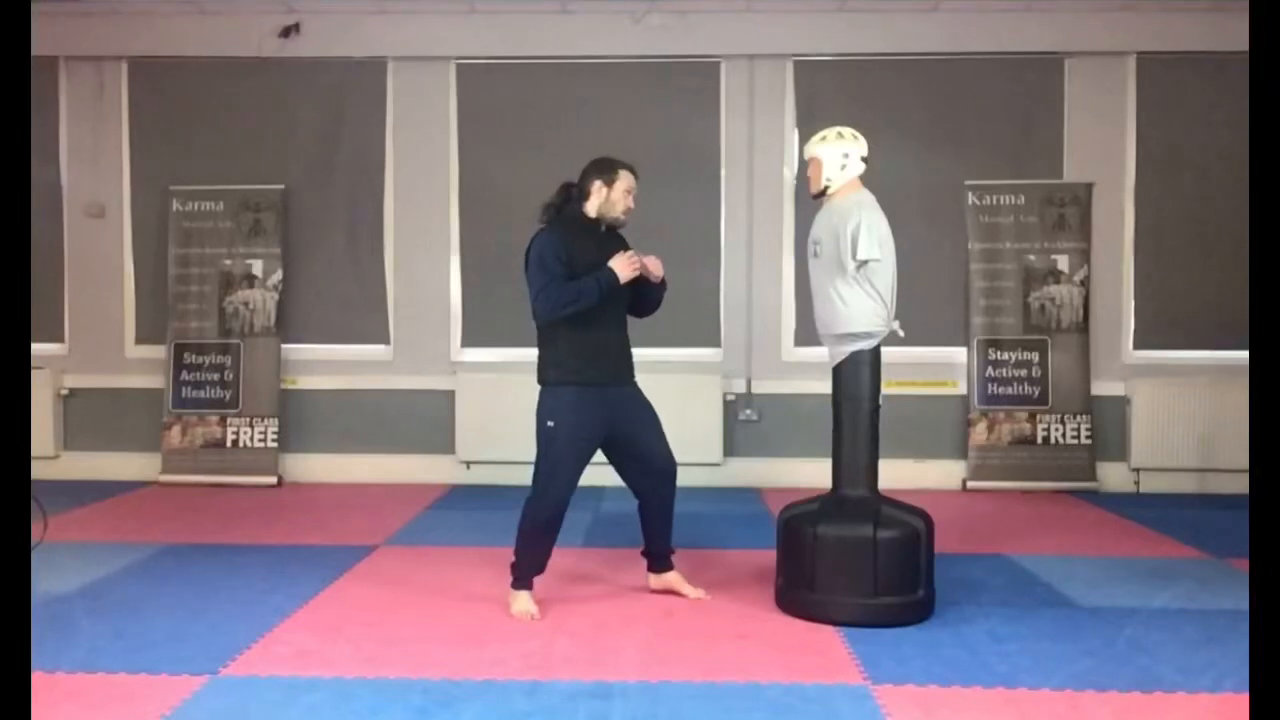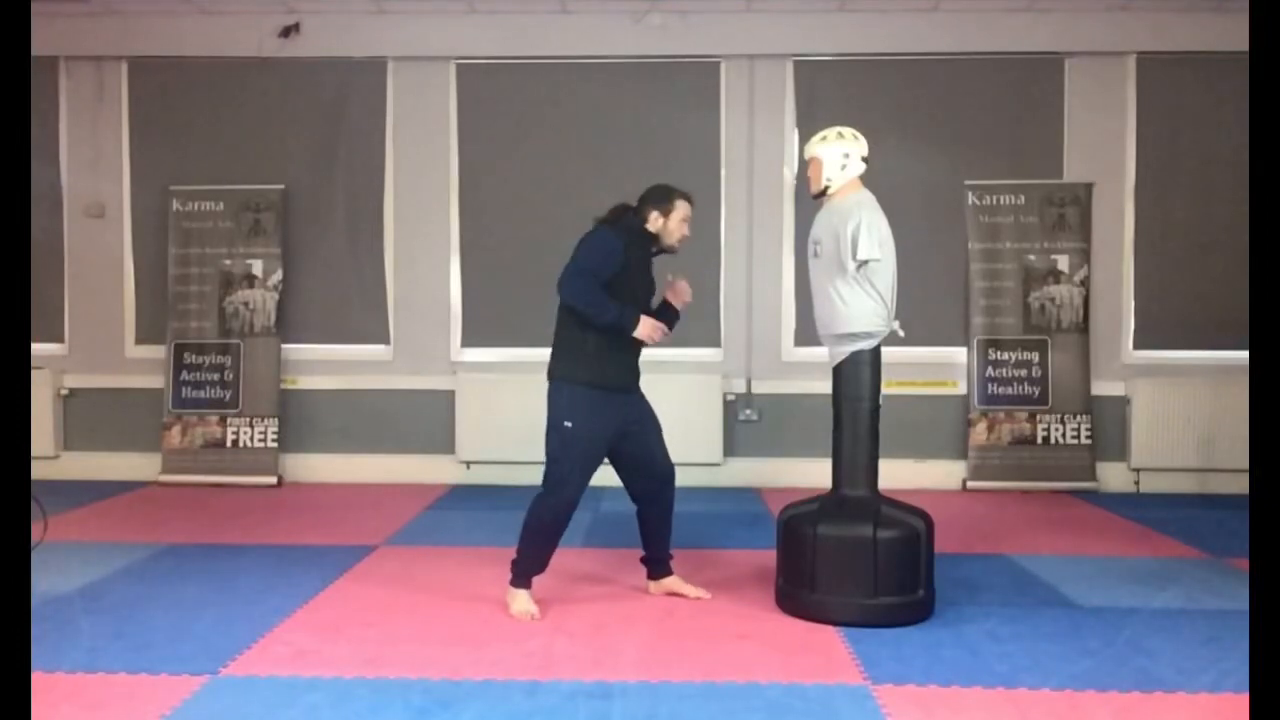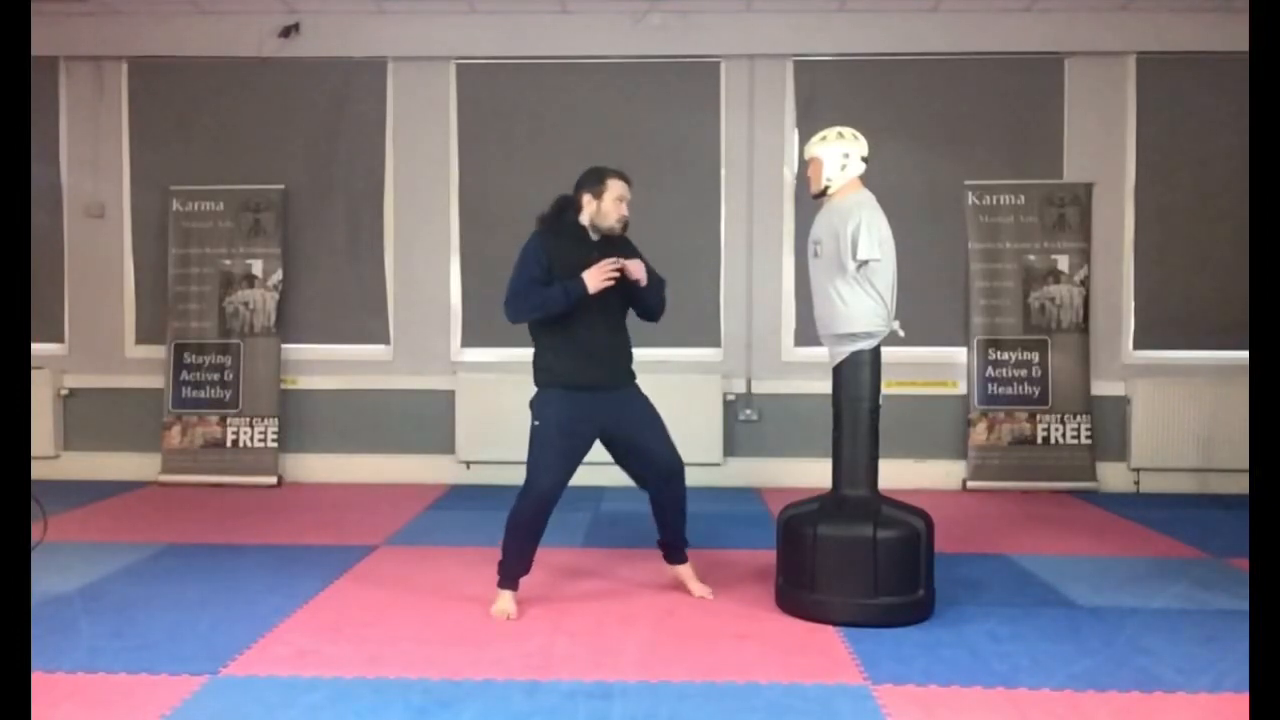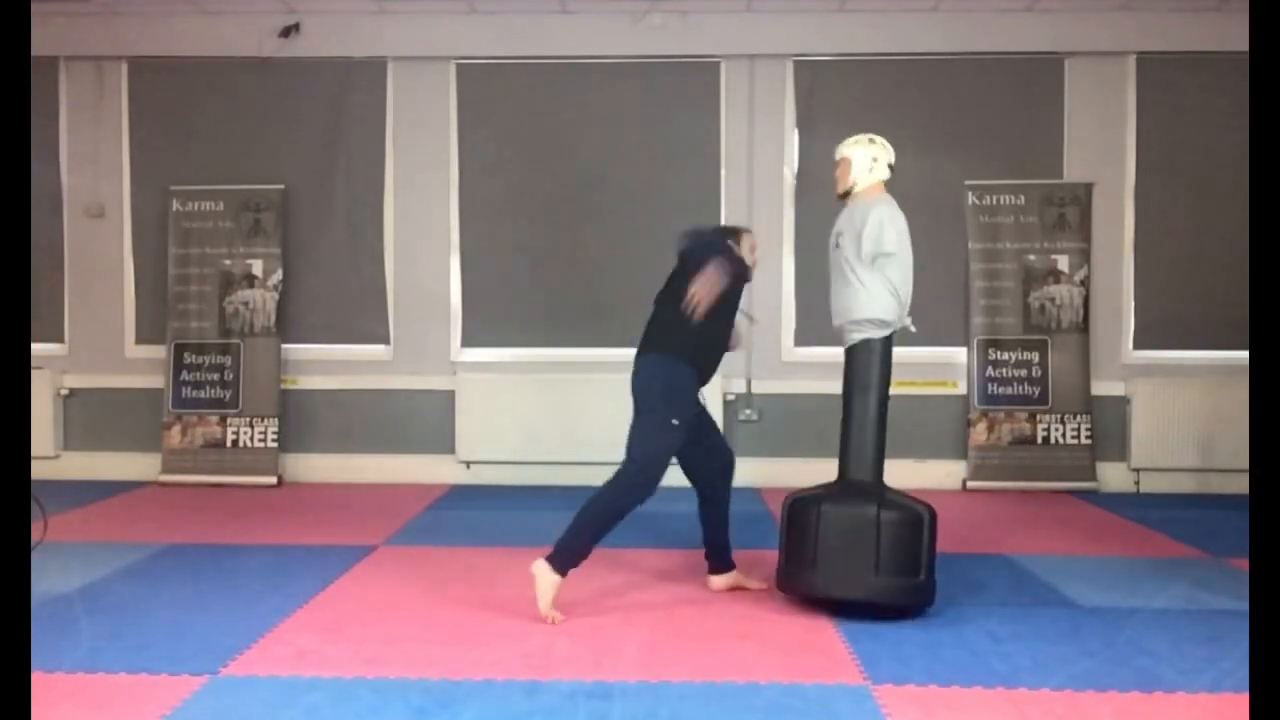
dt=0.7s
person 1, frame 1
left shoulder: (613, 242)
right shoulder: (552, 240)
left elbow: (639, 306)
right elbow: (549, 303)
left wrist: (653, 281)
right wrist: (609, 276)
left hip: (619, 387)
right hip: (569, 392)
left knee: (658, 471)
right knee: (552, 489)
left ankle: (661, 569)
right ankle: (521, 587)
person 1, frame 2
left shoulder: (641, 260)
right shoulder: (610, 241)
right elbow: (574, 287)
left wrist: (670, 308)
right wrist: (631, 321)
left hip: (623, 391)
right hip: (580, 391)
left knee: (657, 477)
right knee: (563, 487)
left ankle: (660, 573)
right ankle: (520, 584)
person 1, frame 3
left shoulder: (621, 248)
right shoulder: (546, 245)
left elbow: (654, 310)
right elbow: (517, 306)
left wrist: (645, 280)
right wrist: (579, 286)
left hip: (619, 390)
right hip: (563, 395)
left knee: (667, 470)
right knee: (541, 488)
left ankle: (679, 563)
right ankle: (507, 587)
person 1, frame 4
left shoulder: (709, 282)
right shoulder: (717, 261)
right elbow: (700, 242)
left wrist: (721, 339)
right wrist: (714, 271)
left hip: (675, 381)
right hip: (668, 380)
left knee: (716, 466)
right knee: (639, 478)
left ankle: (721, 570)
right ankle: (553, 568)
person 2, frame 1
left shoulder: (860, 211)
right shoulder: (833, 210)
left elbow: (876, 273)
left wrist: (876, 321)
right wrist: (839, 320)
left hip: (858, 338)
right hip: (844, 338)
left knee: (857, 425)
right knee: (847, 426)
person 2, frame 2
left shoulder: (861, 211)
right shoulder: (832, 210)
left elbow: (877, 275)
left wrist: (878, 324)
left hip: (859, 335)
right hip: (844, 336)
person 2, frame 3
left shoulder: (862, 211)
right shoulder: (833, 210)
left elbow: (876, 277)
left wrist: (880, 324)
left hip: (858, 337)
right hip: (845, 337)
person 2, frame 4
left shoulder: (879, 212)
right shoulder: (859, 210)
left elbow: (896, 266)
left wrist: (890, 316)
left hip: (871, 327)
right hip: (862, 328)
left knee: (864, 412)
right knee: (858, 408)
left ankle: (860, 485)
right ankle: (857, 483)
